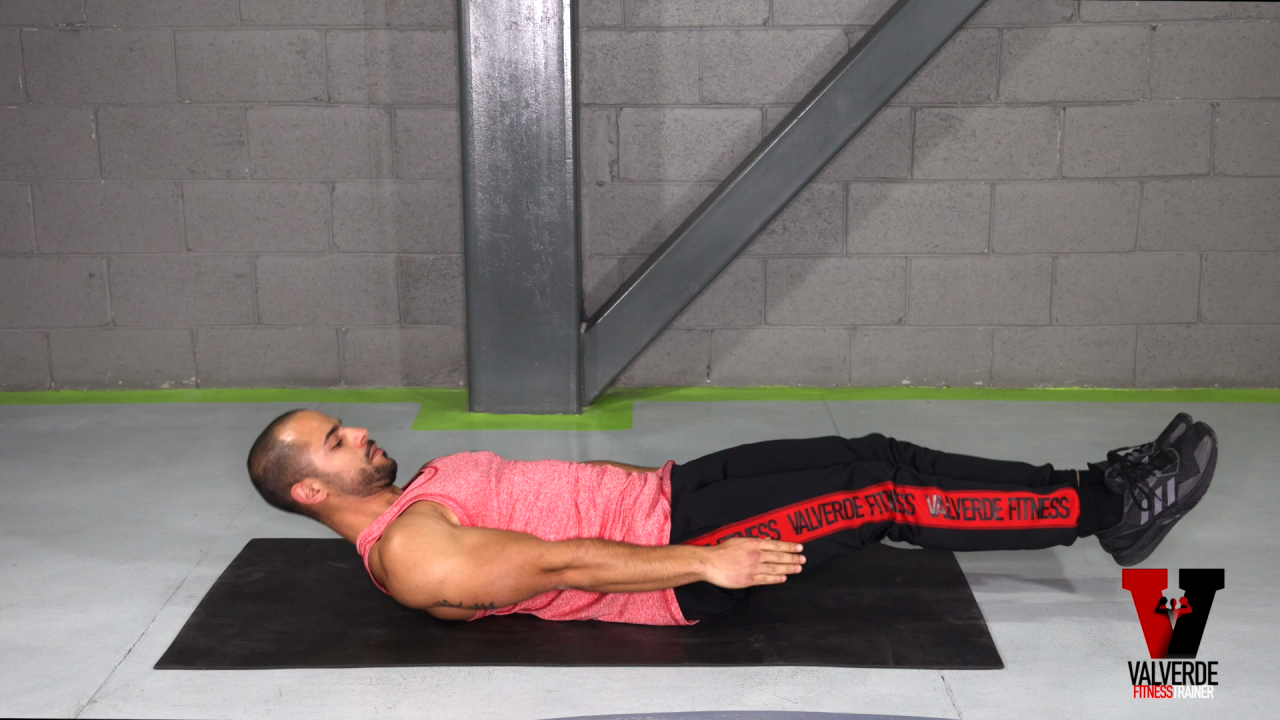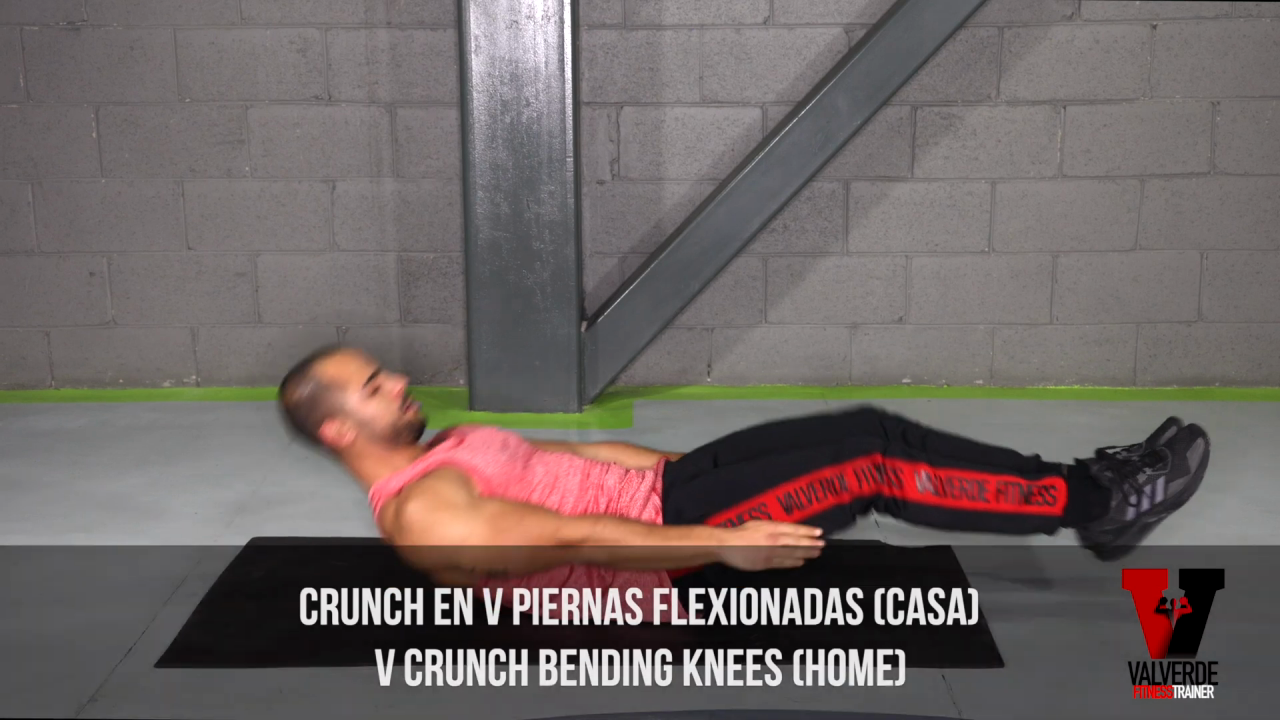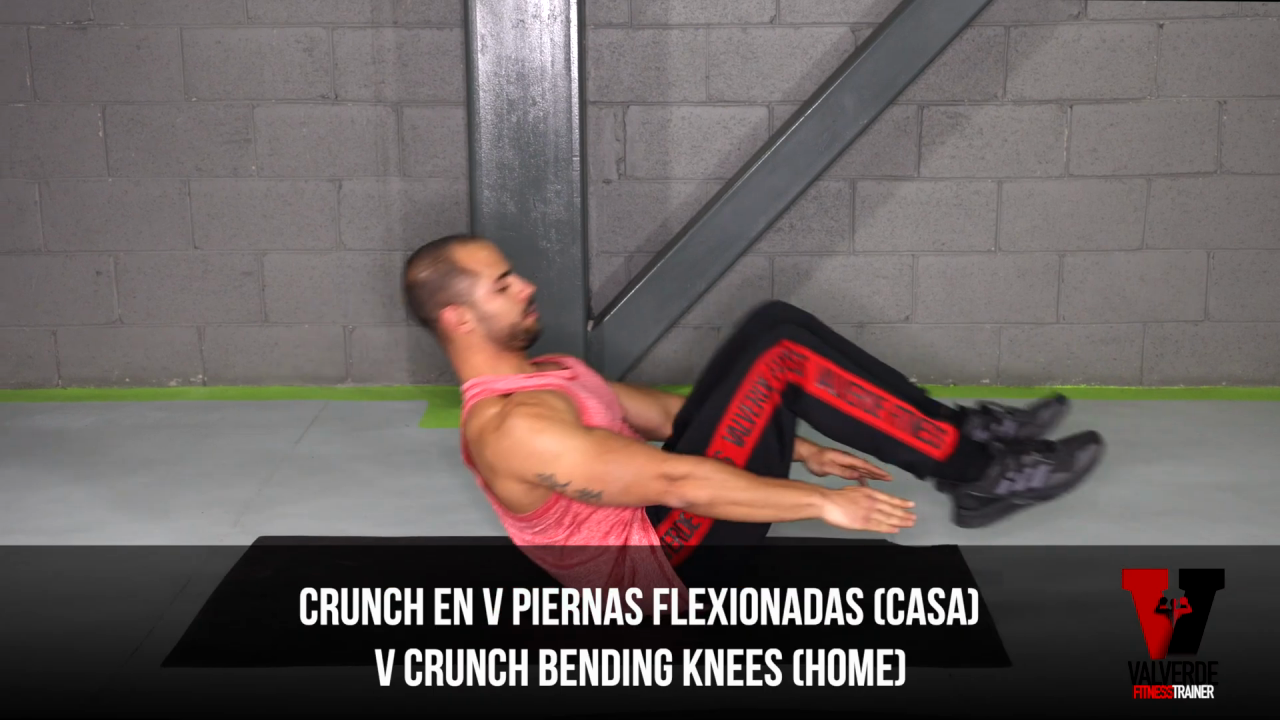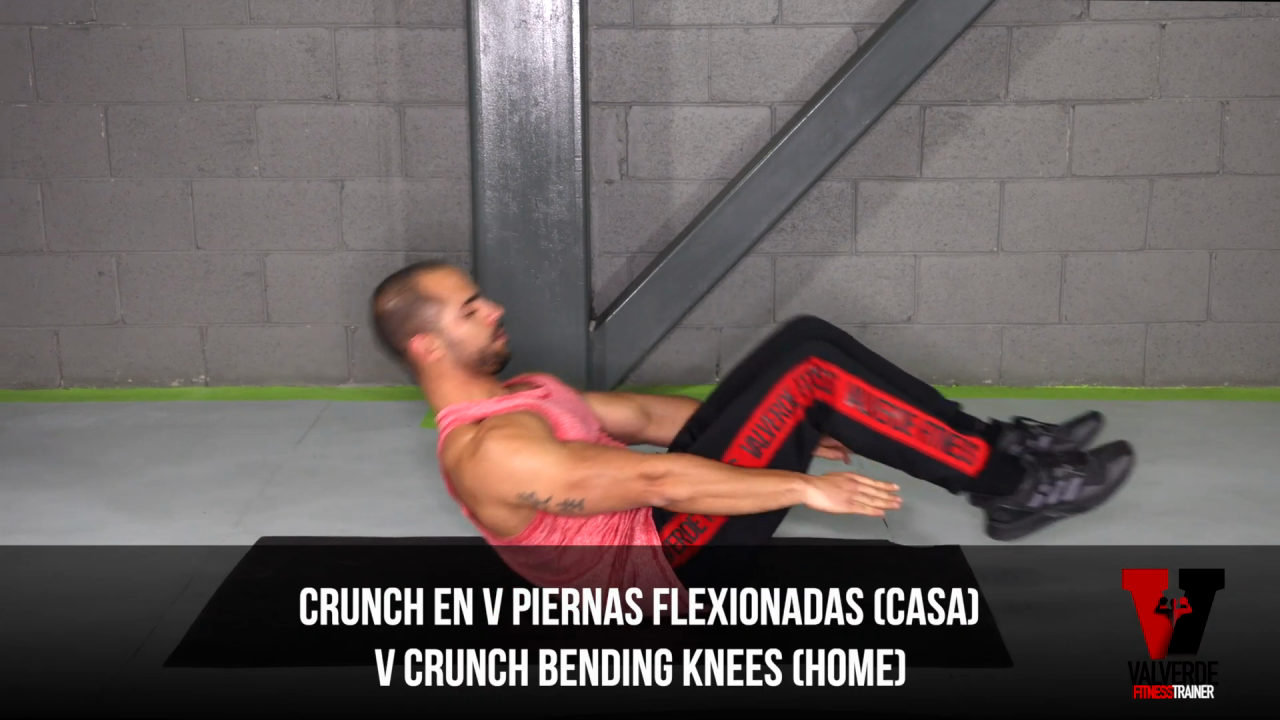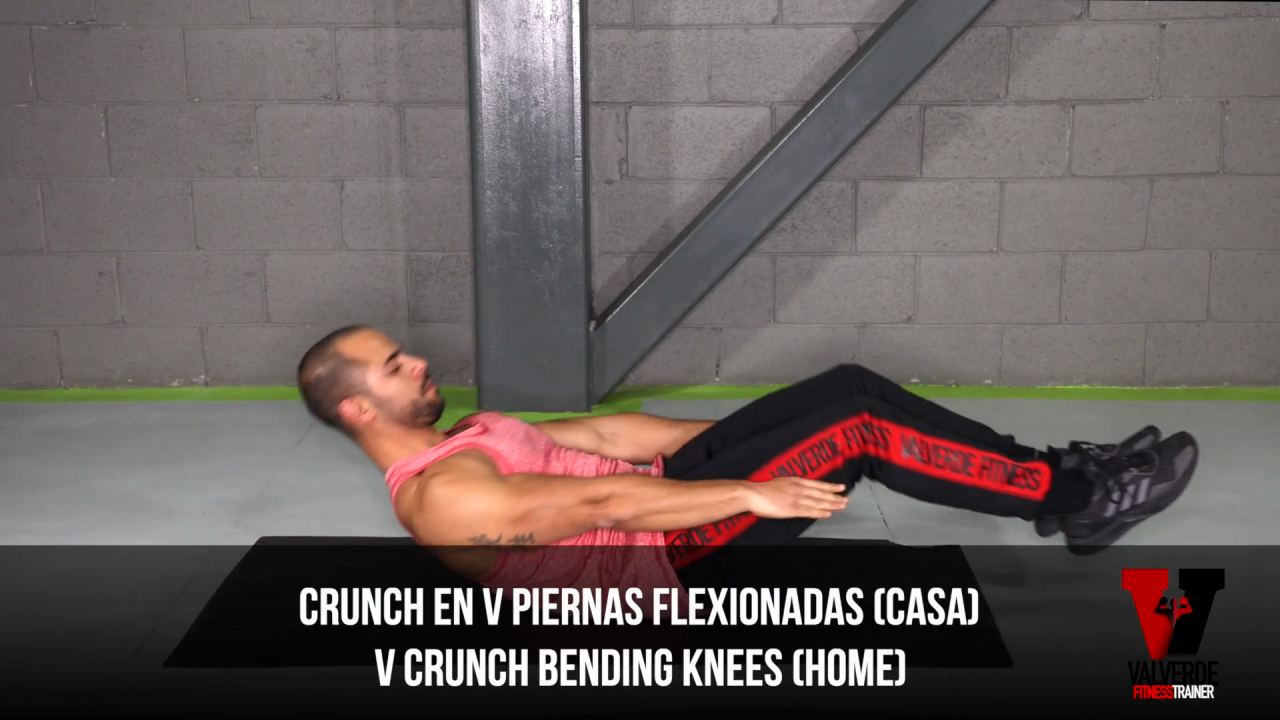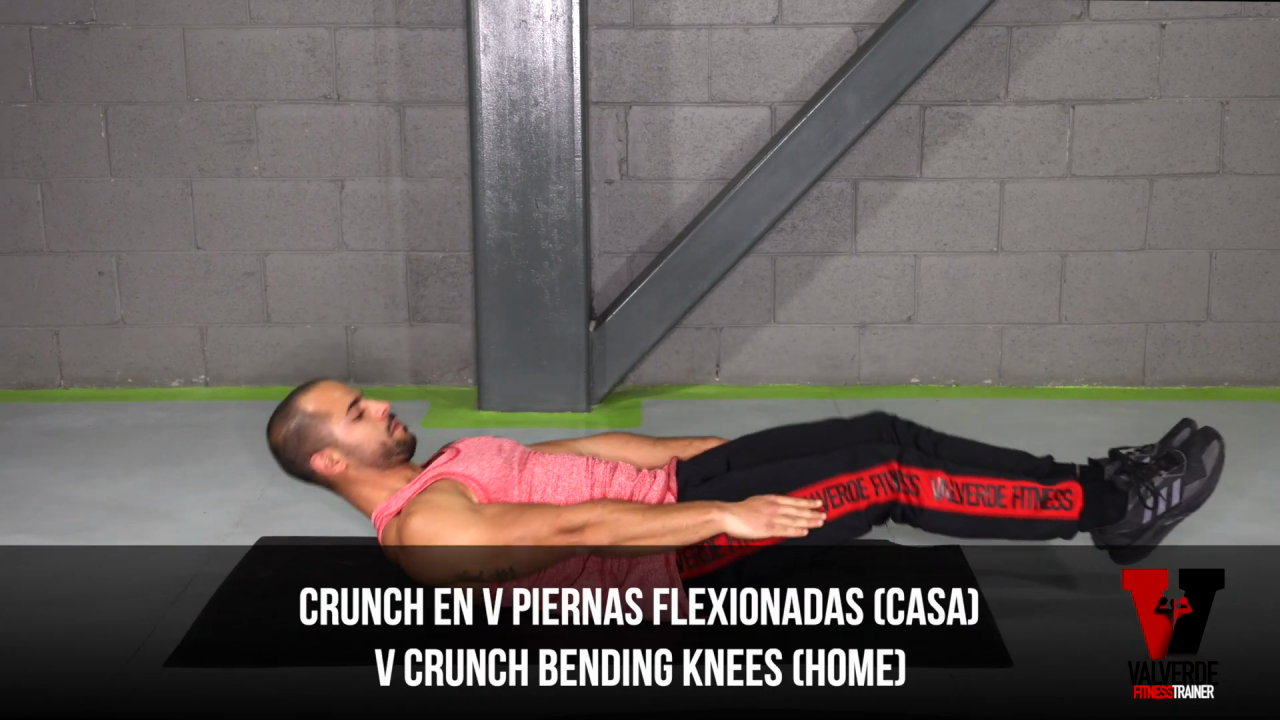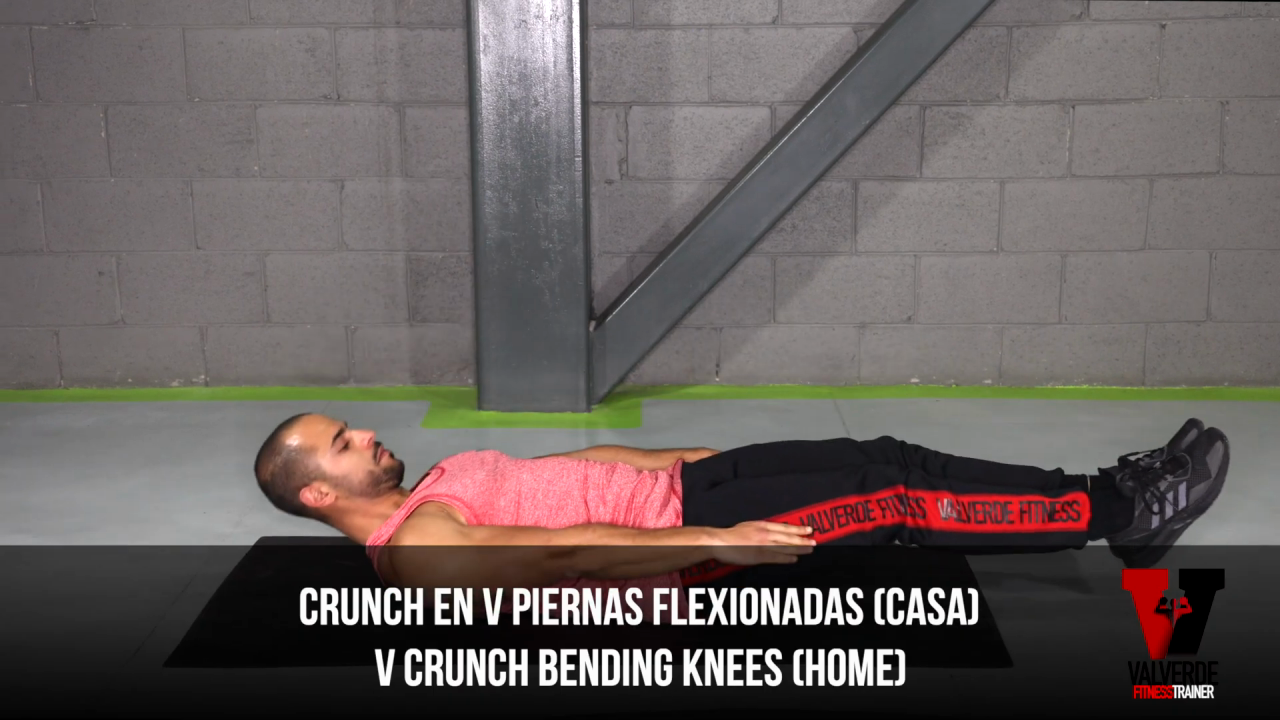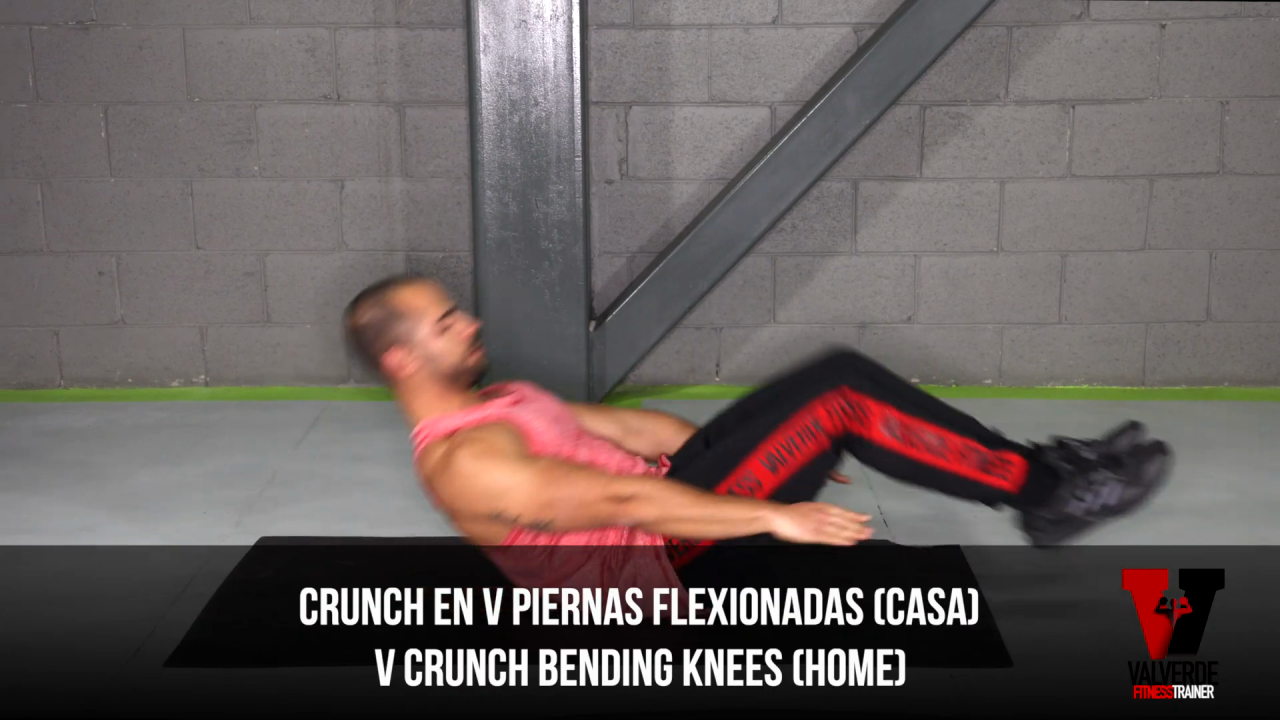
dt=0.4s
person 1, frame 1
left shoulder: (429, 490)
right shoulder: (406, 556)
right elbow: (556, 568)
left wrist: (676, 519)
right wrist: (705, 562)
left hip: (665, 491)
right hip: (672, 562)
left knee: (870, 457)
right knee: (878, 494)
left ankle: (1098, 487)
right ankle: (1108, 512)
person 1, frame 2
left shoulder: (441, 455)
right shoulder: (419, 515)
right elbow: (568, 543)
left wrist: (689, 469)
right wrist: (725, 543)
left hip: (662, 494)
right hip: (660, 564)
left knee: (862, 431)
right knee: (869, 462)
left ankle: (1083, 483)
right ankle: (1093, 509)
person 1, frame 3
left shoulder: (534, 374)
right shoulder: (512, 429)
left elbow: (661, 416)
right elbow: (671, 480)
left wrist: (803, 449)
right wrist: (823, 505)
left hip: (669, 530)
right hip: (665, 565)
left knee: (777, 330)
right knee: (782, 352)
left ankle: (961, 439)
right ankle: (978, 472)
person 1, frame 4
left shoulder: (509, 395)
right shoulder: (488, 455)
left elbow: (648, 413)
right elbow: (649, 480)
left wrist: (792, 430)
right wrist: (802, 486)
left hip: (667, 513)
right hip: (668, 555)
left knee: (807, 342)
right knee: (810, 368)
left ankle: (1001, 450)
right ankle: (1009, 487)
person 1, frame 5
left shoulder: (462, 440)
right shoulder: (440, 498)
left elbow: (601, 435)
right elbow: (598, 507)
left wrist: (732, 435)
right wrist: (750, 493)
left hip: (668, 488)
right hip: (668, 554)
left knee: (848, 388)
right knee: (857, 431)
left ankle: (1058, 474)
right ankle: (1076, 501)
person 1, frame 6
left shoulder: (444, 471)
right shoulder: (422, 532)
left elbow: (586, 449)
right elbow: (576, 533)
left wrist: (708, 449)
right wrist: (724, 517)
left hip: (675, 483)
right hip: (675, 549)
left knee: (877, 432)
right knee: (886, 479)
left ankle: (1101, 488)
right ankle: (1114, 508)
person 1, frame 7
left shoulder: (435, 491)
right shoulder: (412, 549)
right elbow: (567, 554)
left wrist: (682, 461)
right wrist: (717, 543)
left hip: (676, 484)
right hip: (677, 538)
left knee: (883, 458)
right knee: (893, 502)
left ankle: (1106, 496)
right ankle: (1119, 518)
person 1, frame 8
left shoulder: (485, 408)
right shoulder: (463, 466)
left elbow: (624, 431)
right elbow: (620, 504)
left wrist: (775, 452)
right wrist: (776, 516)
left hip: (664, 515)
right hip: (667, 562)
left knee: (840, 378)
right knee: (841, 396)
left ankle: (1032, 472)
right ankle: (1042, 492)
